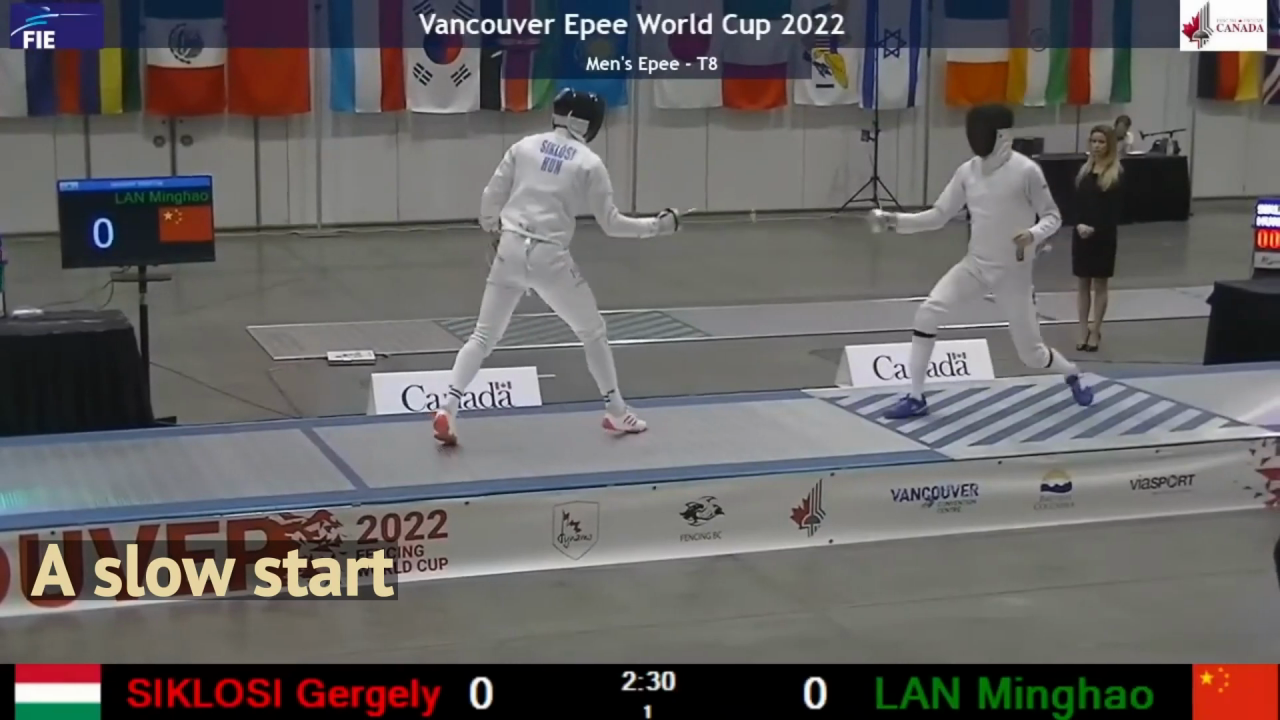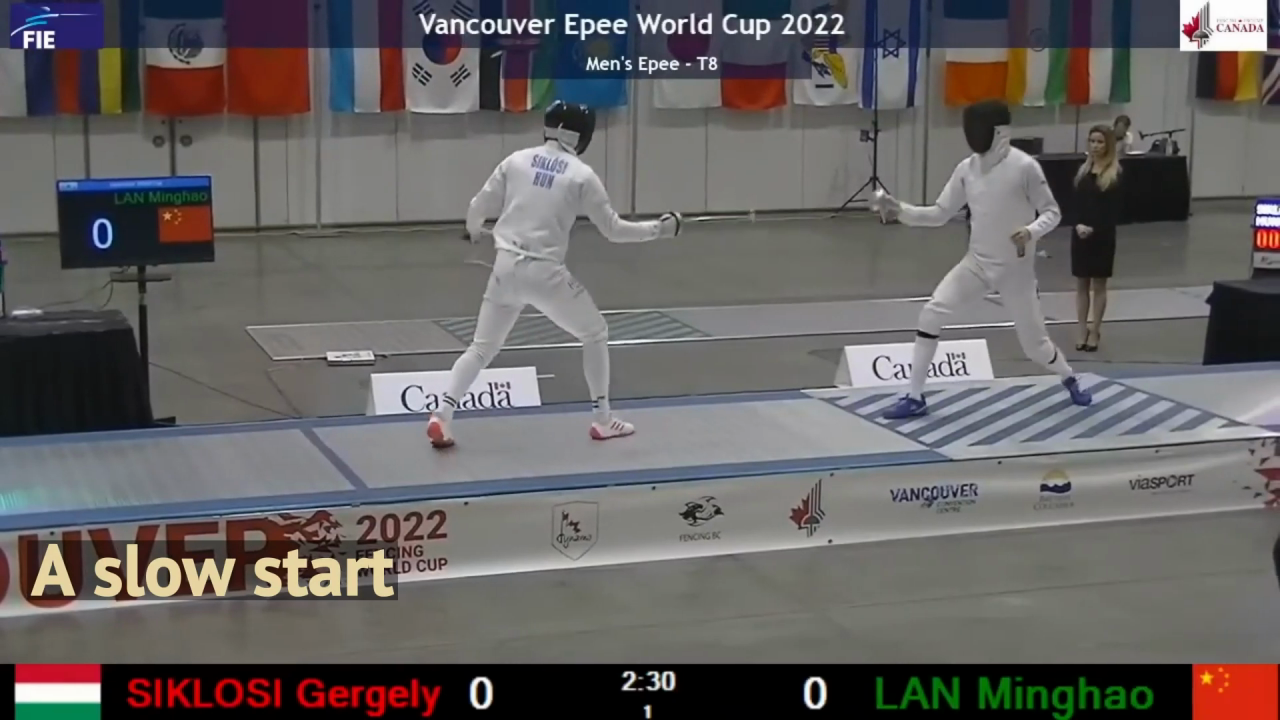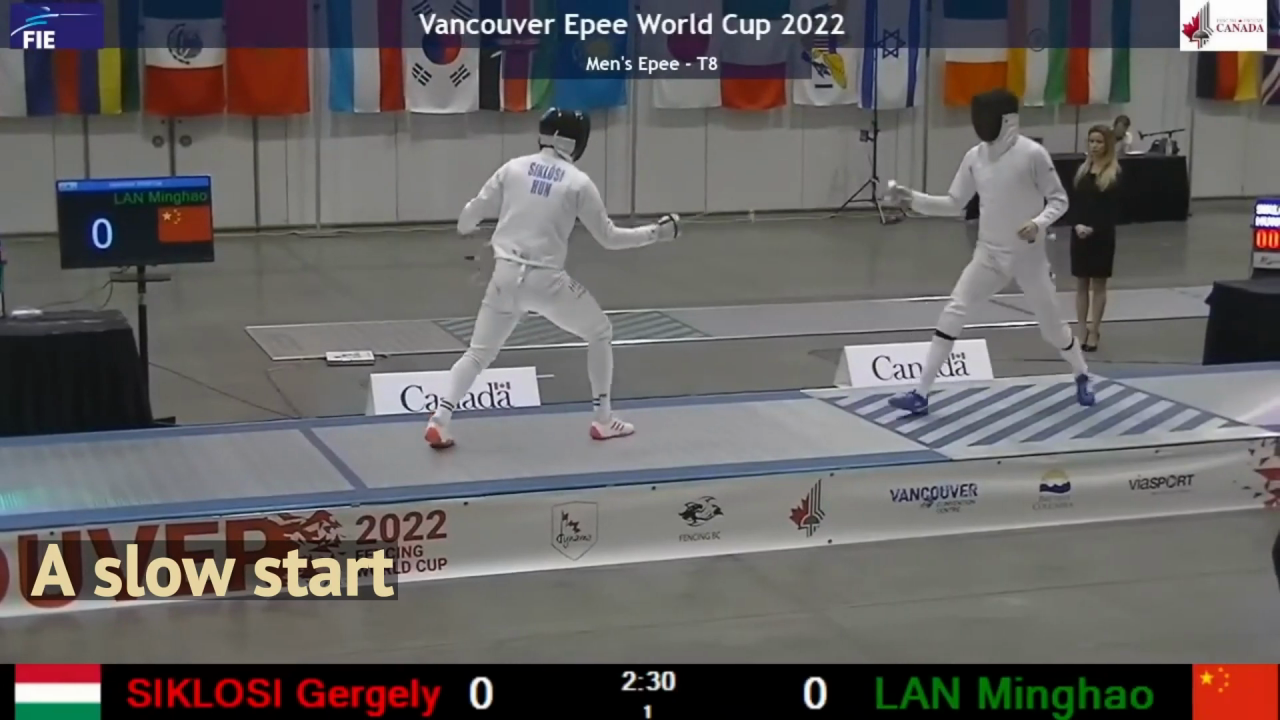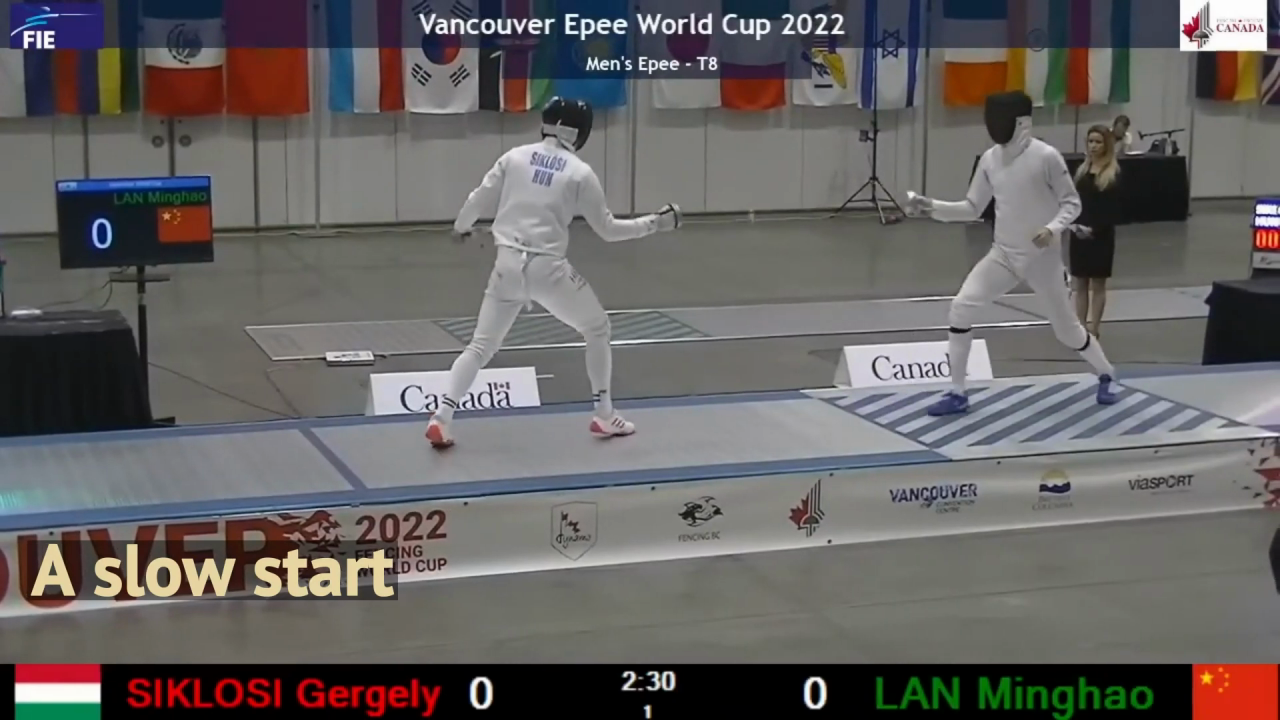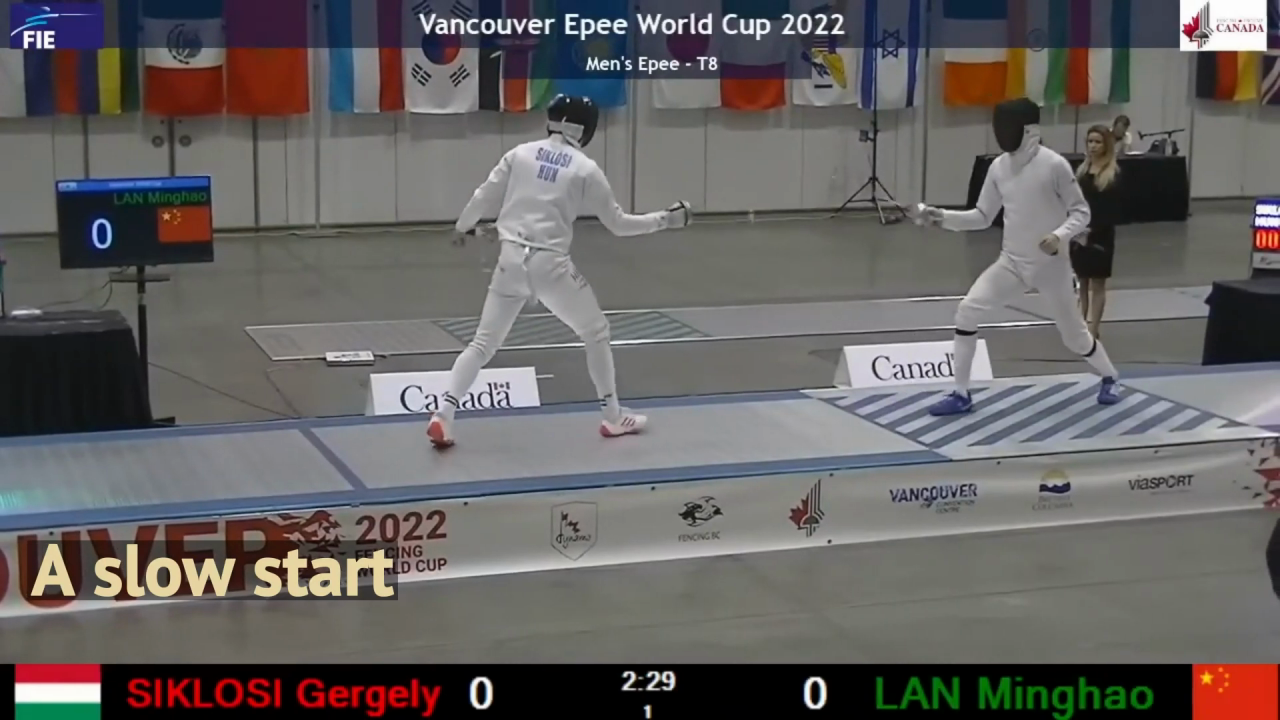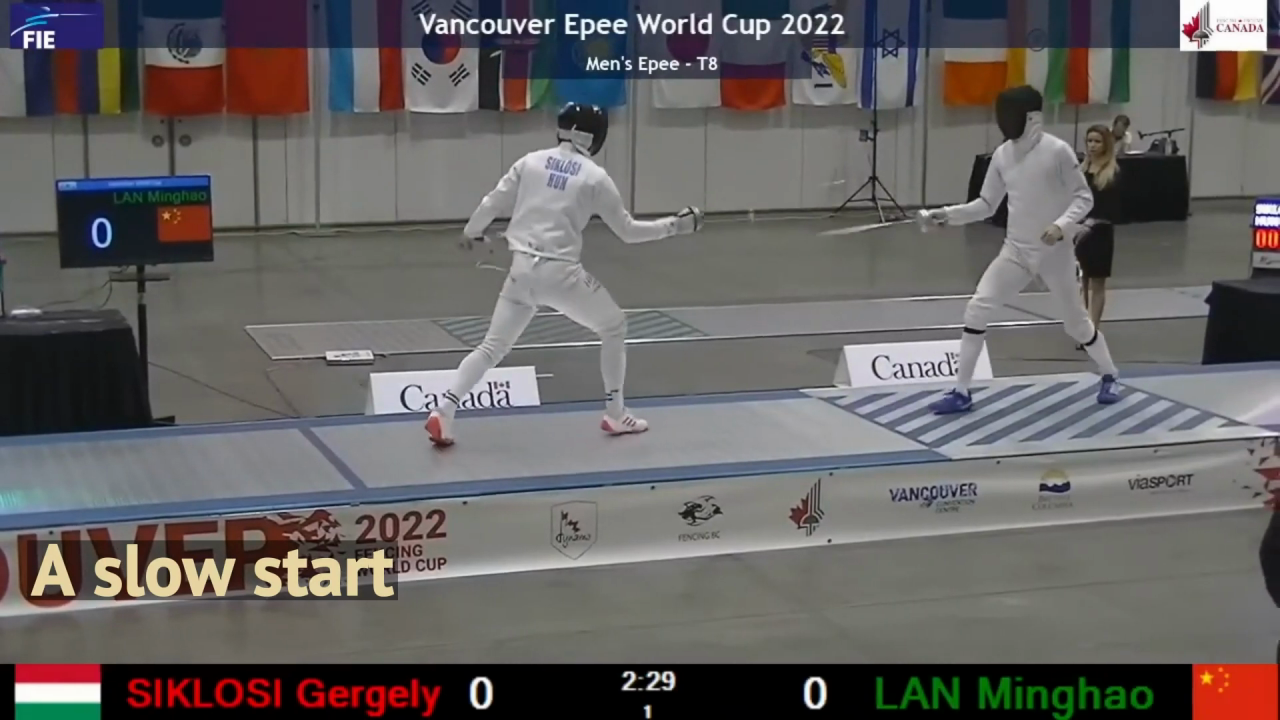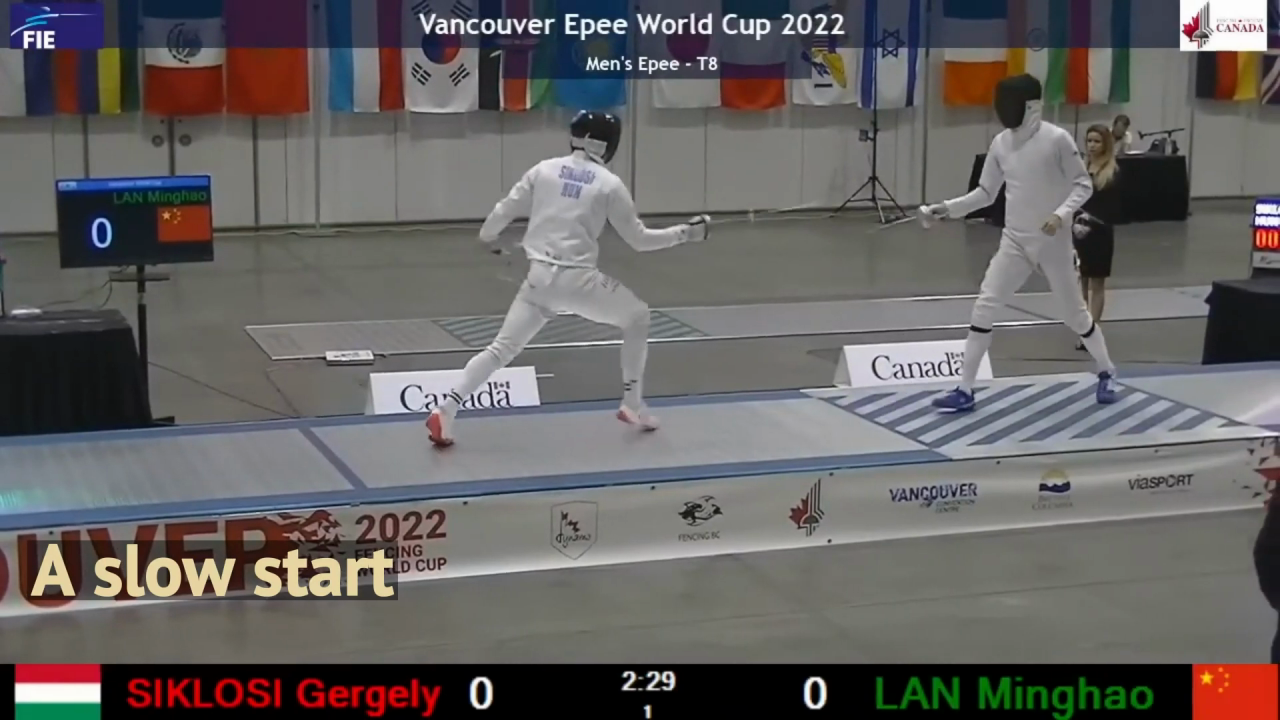
dt=0.1s
person 1, frame 1
left shoulder: (524, 146)
right shoulder: (590, 163)
left elbow: (490, 197)
right elbow: (612, 224)
left wrist: (489, 228)
right wrist: (658, 224)
left hip: (510, 253)
right hip: (549, 258)
left knee: (483, 337)
right knee: (592, 331)
left ankle: (449, 410)
right ankle: (616, 411)
person 1, frame 2
left shoulder: (517, 160)
right shoulder: (582, 175)
left elbow: (479, 207)
right elbow: (614, 230)
left wrist: (474, 230)
right wrist: (659, 228)
left hip: (507, 269)
right hip: (545, 273)
left knee: (481, 350)
right knee: (595, 335)
left ankle: (442, 416)
right ankle: (603, 419)
person 1, frame 3
left shoulder: (513, 167)
right shoulder: (579, 182)
left elbow: (473, 212)
right elbow: (608, 237)
left wrist: (463, 228)
right wrist: (656, 232)
left hip: (506, 276)
right hip: (546, 279)
left knee: (479, 355)
right knee: (600, 332)
left ankle: (439, 420)
right ankle: (603, 418)
person 1, frame 4
left shoulder: (514, 157)
right shoulder: (580, 172)
left elbow: (477, 203)
right elbow: (608, 229)
left wrist: (460, 226)
right wrist: (656, 222)
left hip: (508, 266)
right hip: (548, 269)
left knee: (481, 347)
right knee: (598, 328)
left ankle: (441, 419)
right ankle: (604, 414)
person 1, frame 5
left shoulder: (520, 154)
right shoulder: (586, 169)
left elbow: (482, 200)
right elbow: (618, 224)
left wrist: (463, 225)
right wrist: (666, 219)
left hip: (512, 262)
right hip: (550, 265)
left knee: (483, 344)
right knee: (596, 333)
left ankle: (443, 416)
right ankle: (613, 416)
person 1, frame 6
left shoulder: (531, 161)
right shoulder: (596, 177)
left elbow: (491, 205)
right elbow: (629, 231)
left wrist: (471, 232)
right wrist: (677, 225)
left hip: (524, 270)
right hip: (561, 272)
left knee: (491, 349)
right knee: (613, 327)
left ankle: (443, 414)
right ankle: (615, 413)
person 1, frame 7
left shoulder: (544, 169)
right shoulder: (609, 184)
left elbow: (503, 212)
right elbow: (638, 239)
left wrist: (486, 236)
right wrist: (686, 232)
left hip: (540, 277)
right hip: (577, 278)
left knee: (500, 350)
right knee: (638, 316)
left ankle: (445, 412)
right ankle: (633, 405)
person 2, frame 1
left shoulder: (1026, 170)
right shoulder: (967, 171)
left elbow: (1052, 217)
right elbow: (938, 216)
left wrist: (1033, 234)
right wrist: (895, 220)
left hip: (1013, 272)
right hip: (975, 266)
left knee: (1030, 352)
right knee: (928, 311)
left ankle: (1071, 375)
right ankle: (915, 397)
person 2, frame 2
left shoulder: (1025, 166)
right shoulder: (966, 168)
left elbow: (1051, 213)
right elbow: (940, 215)
left wrist: (1032, 231)
right wrist: (900, 210)
left hip: (1016, 268)
right hip: (977, 263)
left knee: (1034, 345)
right knee: (932, 315)
left ankle: (1069, 378)
right ankle: (915, 397)
person 2, frame 3
left shoulder: (1033, 153)
right shoulder: (975, 156)
left elbow: (1059, 200)
right elbow: (953, 204)
left wrist: (1039, 223)
right wrist: (911, 198)
left hip: (1028, 256)
right hip: (989, 253)
left knee: (1053, 326)
right knee: (952, 314)
left ankle: (1082, 376)
right ankle: (921, 393)
person 2, frame 4
left shoulder: (1046, 156)
right shoulder: (990, 159)
left elbow: (1072, 204)
right elbow: (972, 209)
left wrist: (1053, 230)
right wrist: (930, 206)
left hip: (1042, 258)
right hip: (1003, 255)
left knee: (1067, 330)
right knee: (961, 309)
left ankle: (1105, 376)
right ankle: (958, 393)
person 2, frame 5
left shoulder: (1055, 164)
right shoulder: (999, 167)
left elbow: (1081, 212)
right elbow: (982, 216)
left wrist: (1060, 236)
right wrist: (940, 216)
left hip: (1050, 264)
right hip: (1011, 262)
left knee: (1074, 336)
right knee: (967, 311)
left ankle: (1108, 378)
right ankle: (961, 394)
person 2, frame 6
left shoulder: (1058, 151)
right shoulder: (1002, 154)
left elbow: (1084, 198)
right elbow: (987, 205)
left wrist: (1062, 225)
right wrist: (947, 215)
left hip: (1054, 251)
right hip: (1015, 250)
left knee: (1076, 322)
right knee: (977, 309)
left ankle: (1109, 377)
right ankle: (961, 392)
person 2, frame 7
left shoulder: (1058, 139)
right shoulder: (1001, 143)
left elbow: (1083, 185)
right elbow: (985, 194)
left wrist: (1062, 214)
right wrist: (947, 208)
left hip: (1053, 241)
right hip: (1014, 241)
left knee: (1074, 312)
right knee: (984, 307)
left ankle: (1105, 373)
right ankle: (965, 390)
person 3, frame 1
left shoulder: (1117, 174)
right shoulder: (1084, 170)
left elbow: (1115, 210)
right elbow: (1075, 202)
left wrist: (1095, 228)
right wrist: (1079, 225)
left hip: (1104, 235)
right hip: (1080, 234)
left knee: (1100, 284)
right knee: (1083, 284)
left ankle: (1095, 332)
right ankle: (1083, 330)
person 3, frame 2
left shoulder: (1115, 174)
right shoulder: (1083, 170)
left elbow: (1114, 210)
right elbow: (1074, 202)
left wrist: (1094, 228)
right wrist: (1078, 225)
left hip: (1102, 236)
right hip: (1080, 234)
left knee: (1099, 284)
right knee: (1082, 284)
left ankle: (1094, 331)
right ankle: (1082, 331)
person 3, frame 3
left shoulder: (1114, 174)
right shoulder: (1082, 170)
left elbow: (1113, 210)
right elbow: (1074, 203)
left wrist: (1093, 228)
right wrist: (1077, 225)
left hip: (1102, 236)
right hip: (1079, 234)
left knee: (1098, 284)
right knee: (1081, 284)
left ankle: (1094, 331)
right ankle: (1082, 330)
person 3, frame 4
left shoulder: (1113, 174)
right shoulder: (1081, 170)
left elbow: (1113, 210)
left wrist: (1093, 228)
right wrist: (1075, 225)
left hip: (1101, 235)
right hip: (1078, 234)
left knee: (1097, 284)
right knee: (1080, 283)
left ankle: (1093, 329)
person 3, frame 5
left shoulder: (1113, 174)
right shoulder: (1081, 170)
left elbow: (1112, 210)
left wrist: (1092, 229)
left hip: (1101, 236)
right hip: (1079, 234)
left knee: (1097, 284)
right knee: (1081, 283)
left ankle: (1093, 330)
person 3, frame 6
left shoulder: (1113, 174)
right shoulder: (1081, 169)
left elbow: (1112, 210)
left wrist: (1092, 227)
left hip: (1100, 235)
right hip: (1079, 234)
left knee: (1097, 284)
right knee: (1081, 283)
person 3, frame 7
left shoulder: (1112, 174)
left elbow: (1112, 210)
left wrist: (1090, 227)
right wrist: (1075, 224)
left hip: (1100, 235)
right hip: (1078, 234)
left knee: (1097, 284)
right knee: (1080, 283)
